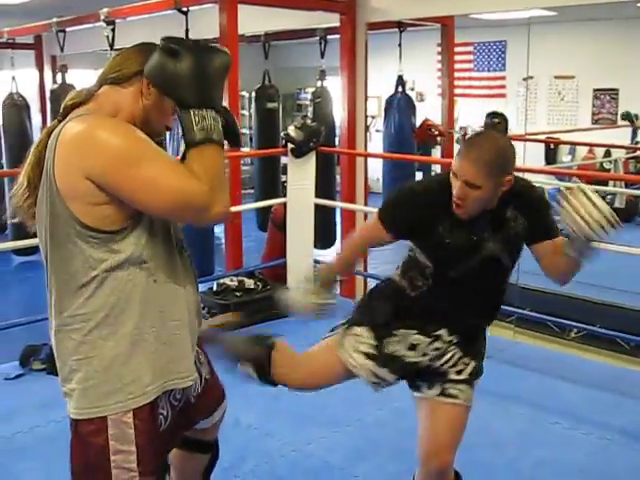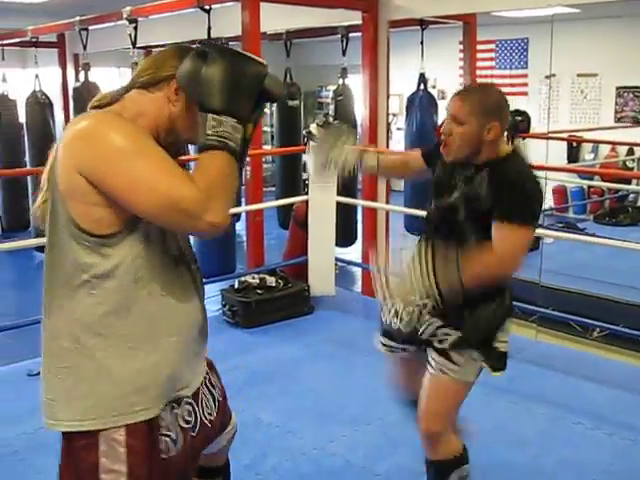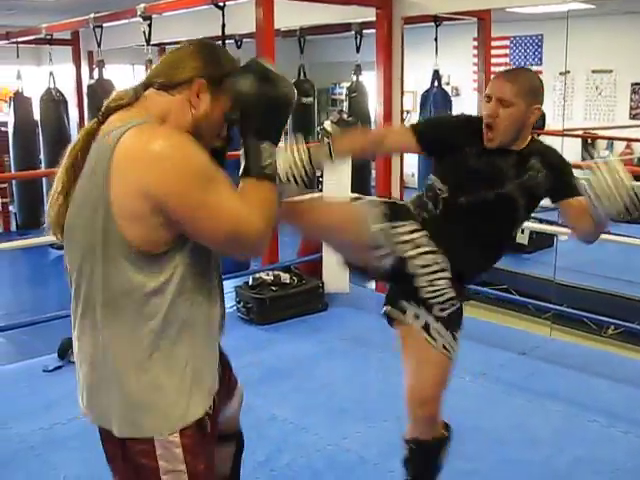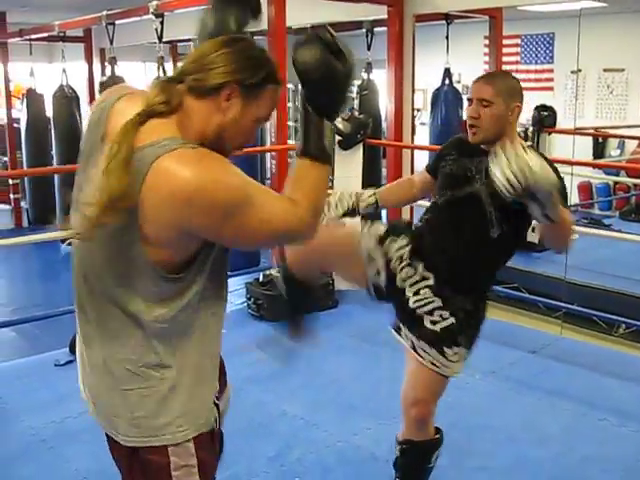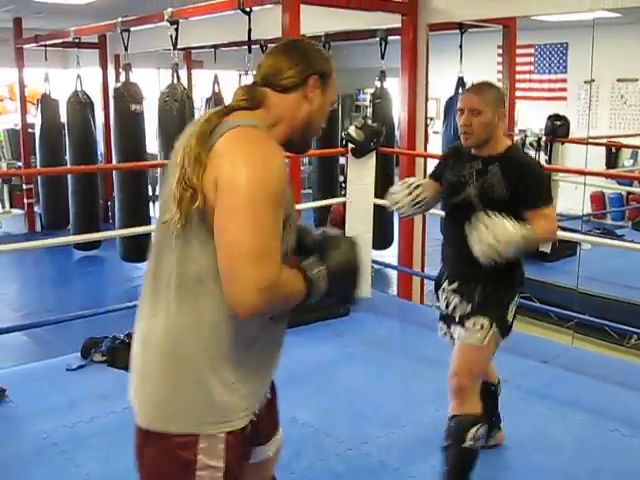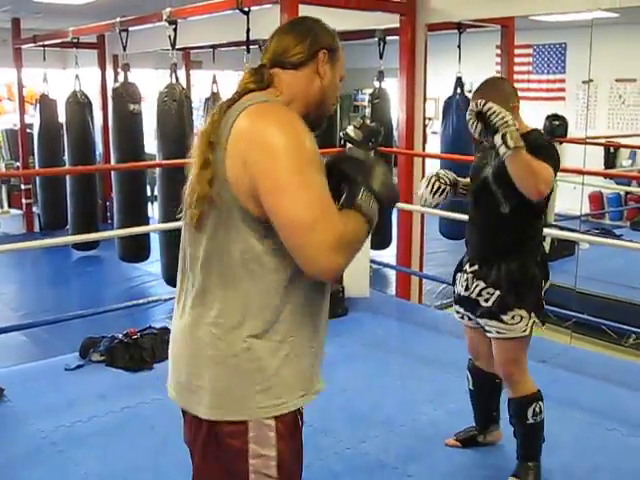
dt=0.4s
person 1, frame 1
left shoulder: (95, 136)
right shoulder: (95, 136)
left elbow: (171, 200)
right elbow: (210, 205)
left wrist: (205, 142)
right wrist: (202, 108)
right hip: (120, 370)
left knee: (204, 419)
person 1, frame 2
left shoulder: (131, 143)
right shoulder: (99, 134)
left elbow: (190, 201)
right elbow: (208, 215)
left wrist: (237, 123)
right wrist: (223, 117)
right hip: (119, 392)
left knee: (214, 443)
person 1, frame 3
left shoulder: (117, 133)
right shoulder: (159, 151)
right elbow: (251, 236)
left wrist: (231, 143)
right wrist: (262, 138)
right hip: (149, 386)
left knee: (225, 418)
person 1, frame 4
left shoulder: (115, 104)
right shoulder: (189, 178)
right elbow: (298, 219)
right wrist: (320, 116)
left hip: (128, 352)
right hip: (154, 386)
person 1, frame 5
left shoulder: (213, 129)
right shoulder: (254, 152)
right elbow: (251, 293)
left wrist: (294, 242)
right wrist: (321, 270)
right hip: (196, 386)
person 1, frame 6
left shoulder: (233, 117)
right shoulder: (275, 126)
right elbow: (326, 256)
left wrist: (324, 183)
right wrist: (368, 195)
left hip: (230, 358)
right hip: (243, 373)
person 2, frame 1
left shoulder: (525, 201)
right shoulder: (423, 196)
left elbow: (558, 271)
right elbow: (365, 237)
left wrist: (578, 241)
right wrist: (322, 281)
left hip: (458, 340)
right hip: (399, 312)
right knee: (300, 374)
right ankle: (253, 353)
person 2, frame 2
left shoulder: (516, 181)
right shoulder: (450, 153)
left elbow: (506, 259)
right elbow: (405, 163)
left wrist: (438, 275)
right wrist: (356, 157)
left hip: (470, 310)
right hip: (417, 294)
left knee: (434, 426)
right knee: (410, 386)
right ankle: (450, 439)
person 2, frame 3
left shoulder: (547, 165)
right shoulder: (456, 131)
left elbow: (584, 228)
right elbow: (381, 138)
left wrist: (604, 207)
right wrist: (315, 153)
left hip: (439, 282)
right hip: (405, 238)
left knee: (424, 409)
right knee: (302, 214)
person 2, frame 4
left shoulder: (539, 175)
right shoulder: (457, 149)
left elbow: (560, 241)
right elbow: (418, 184)
left wrist: (546, 201)
right wrist: (362, 201)
left hip: (454, 300)
right hip: (406, 257)
left knee: (417, 410)
right knee: (302, 251)
right ankle: (296, 313)
person 2, frame 5
left shoulder: (523, 169)
right shoulder: (455, 157)
left elbow: (546, 226)
right elbow: (430, 193)
left wrist: (516, 234)
right wrist: (411, 192)
left hip: (492, 287)
right hip: (453, 280)
left knee: (461, 381)
right knee: (472, 363)
right ankle: (489, 430)
person 2, frame 6
left shoulder: (537, 145)
right shoulder: (487, 141)
left elbow: (537, 190)
left wrist: (506, 138)
right wrist: (451, 183)
left hip: (516, 271)
right hip: (477, 265)
left knee: (511, 369)
right knee: (479, 354)
right ankle: (486, 427)
